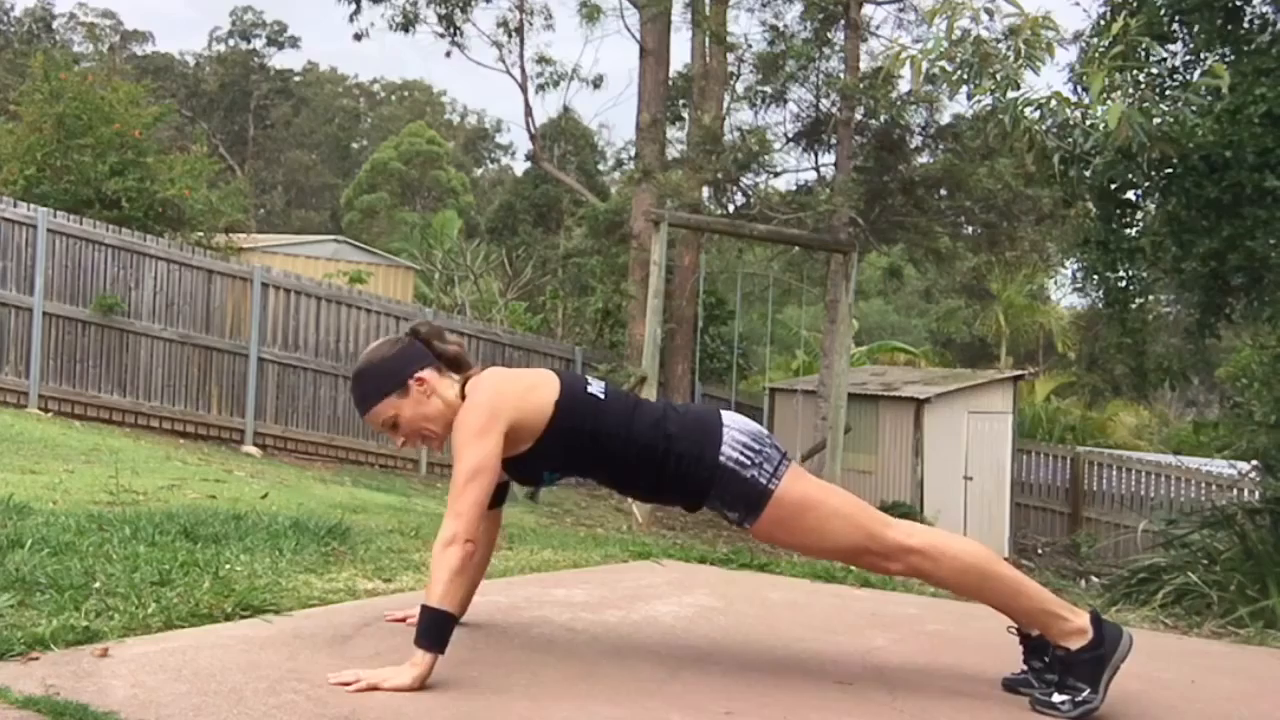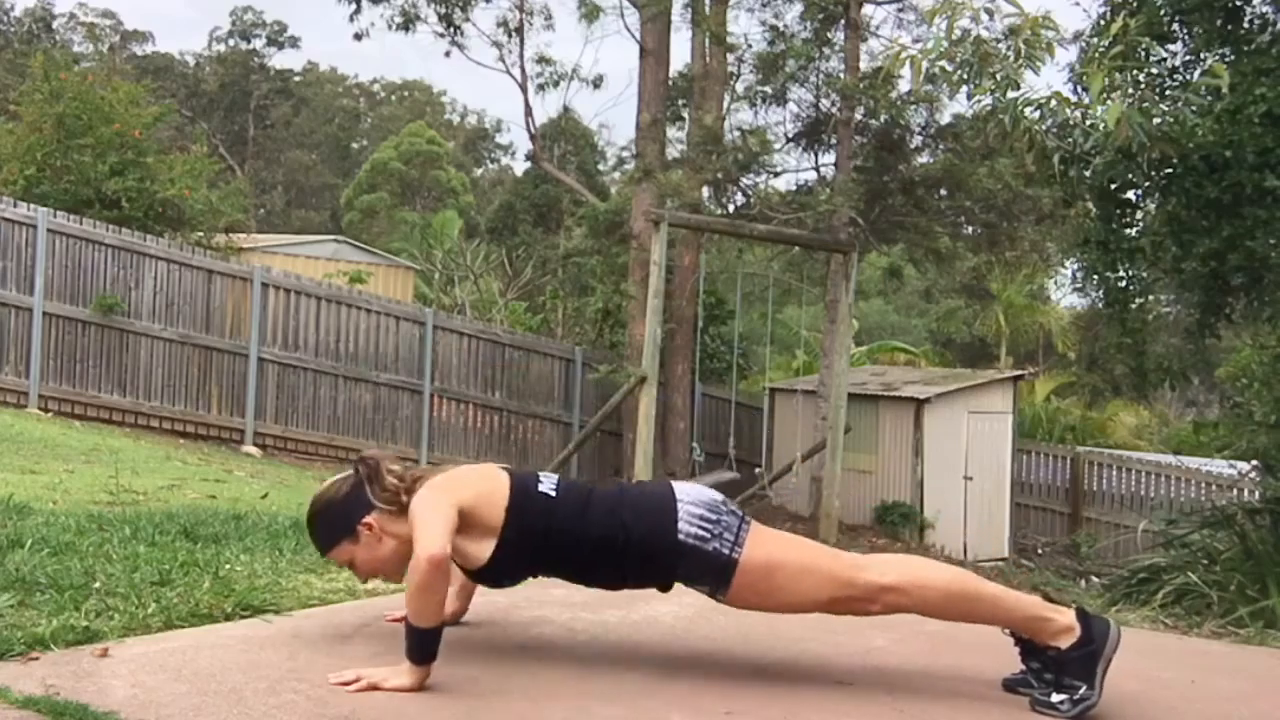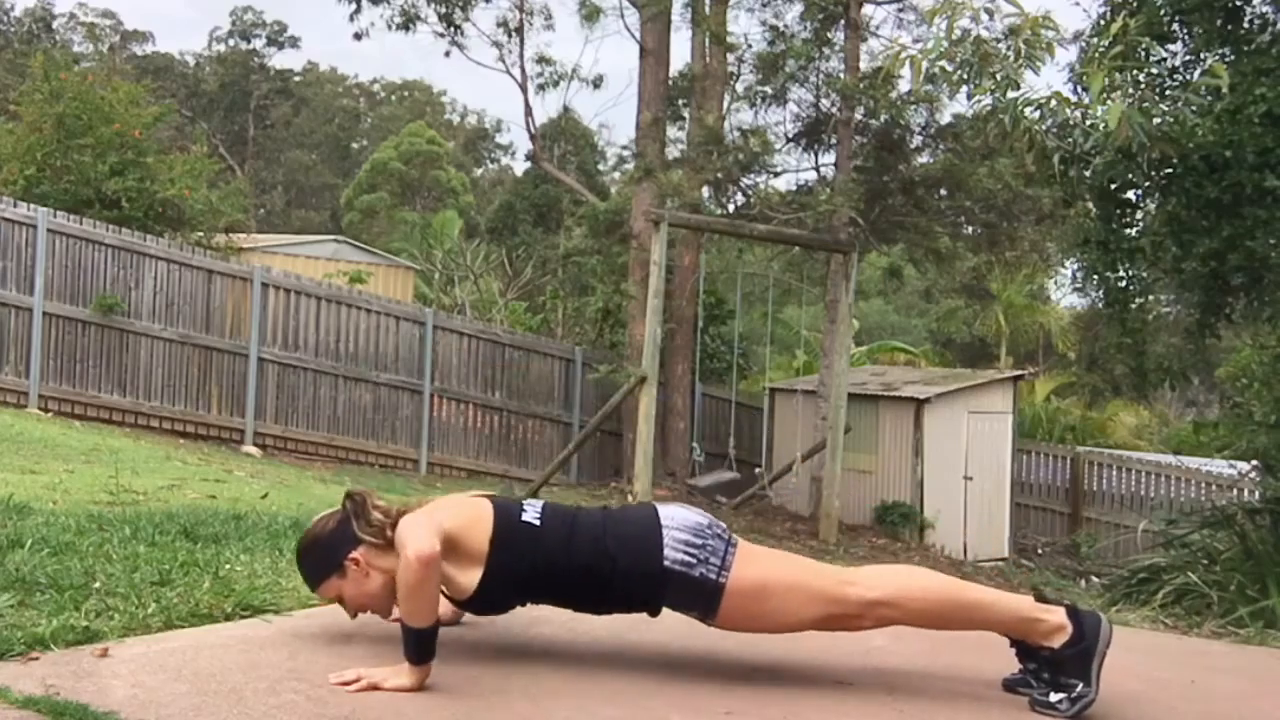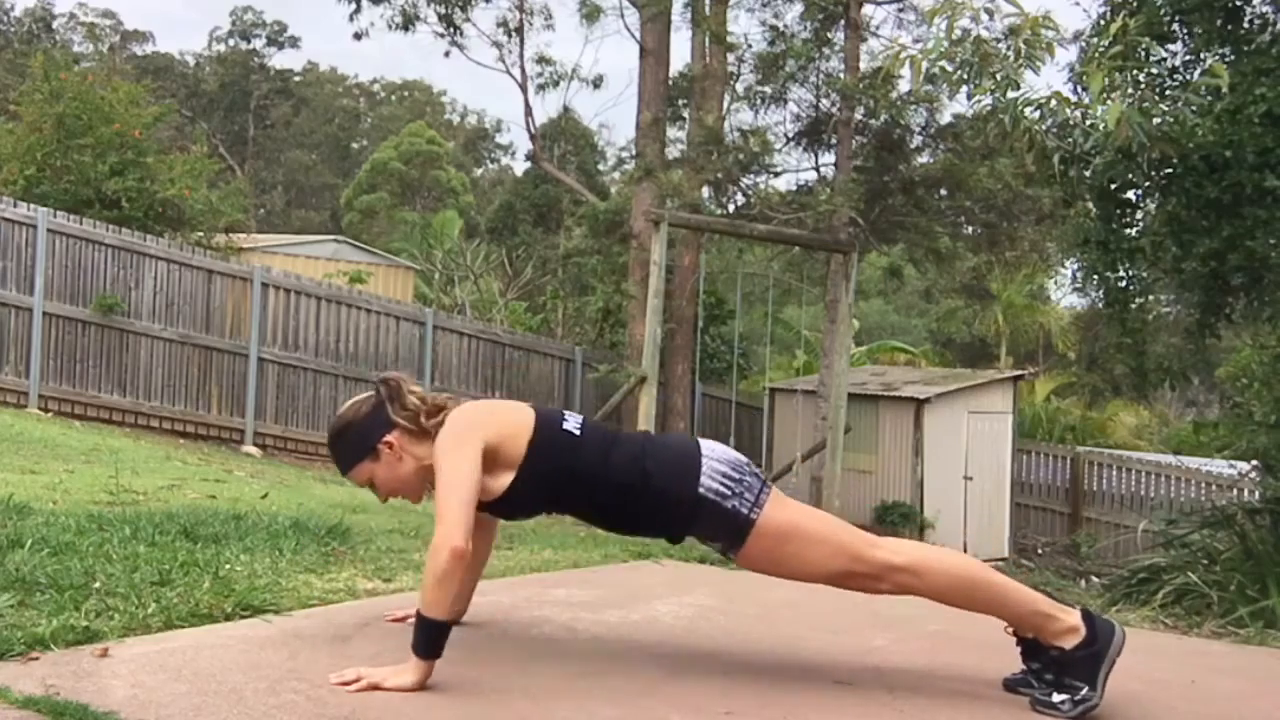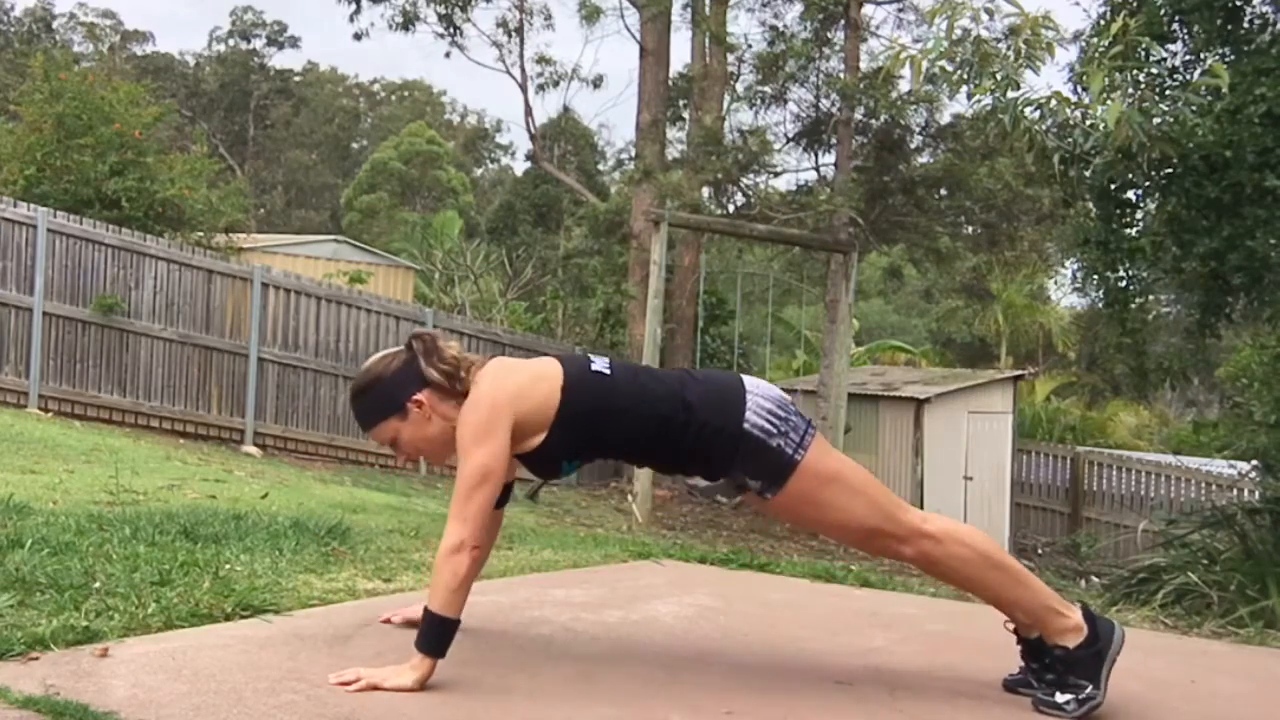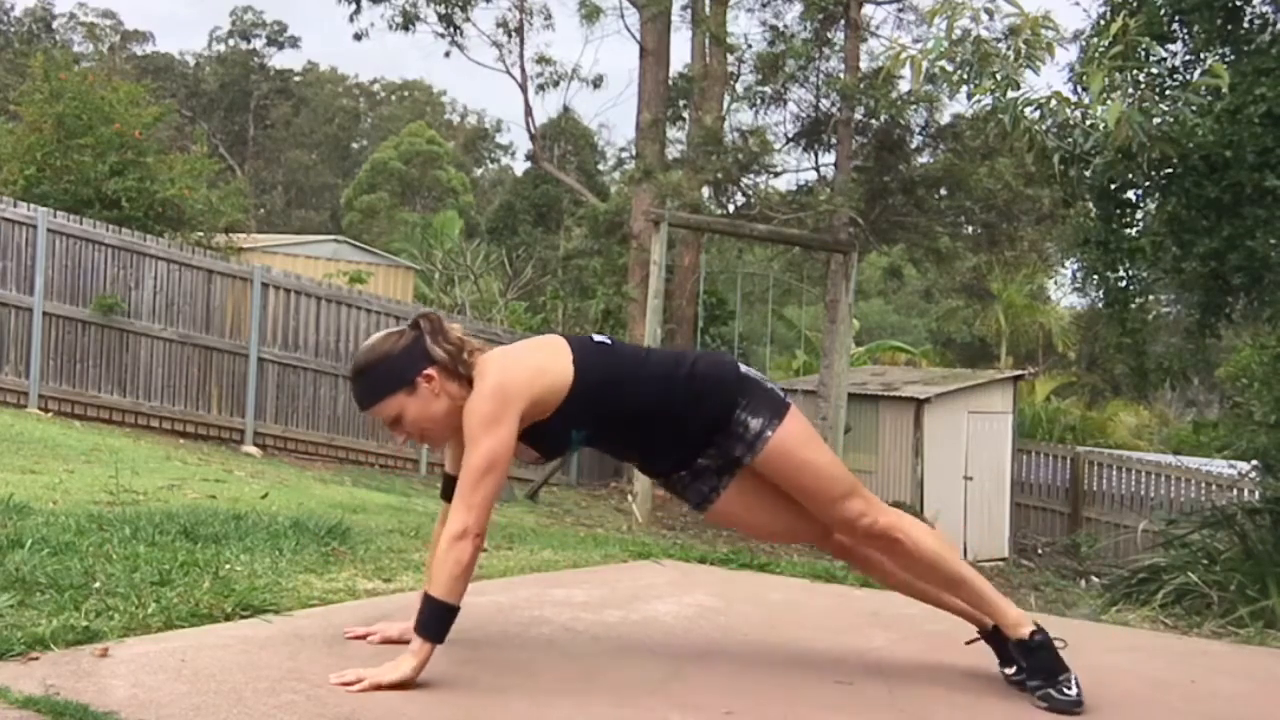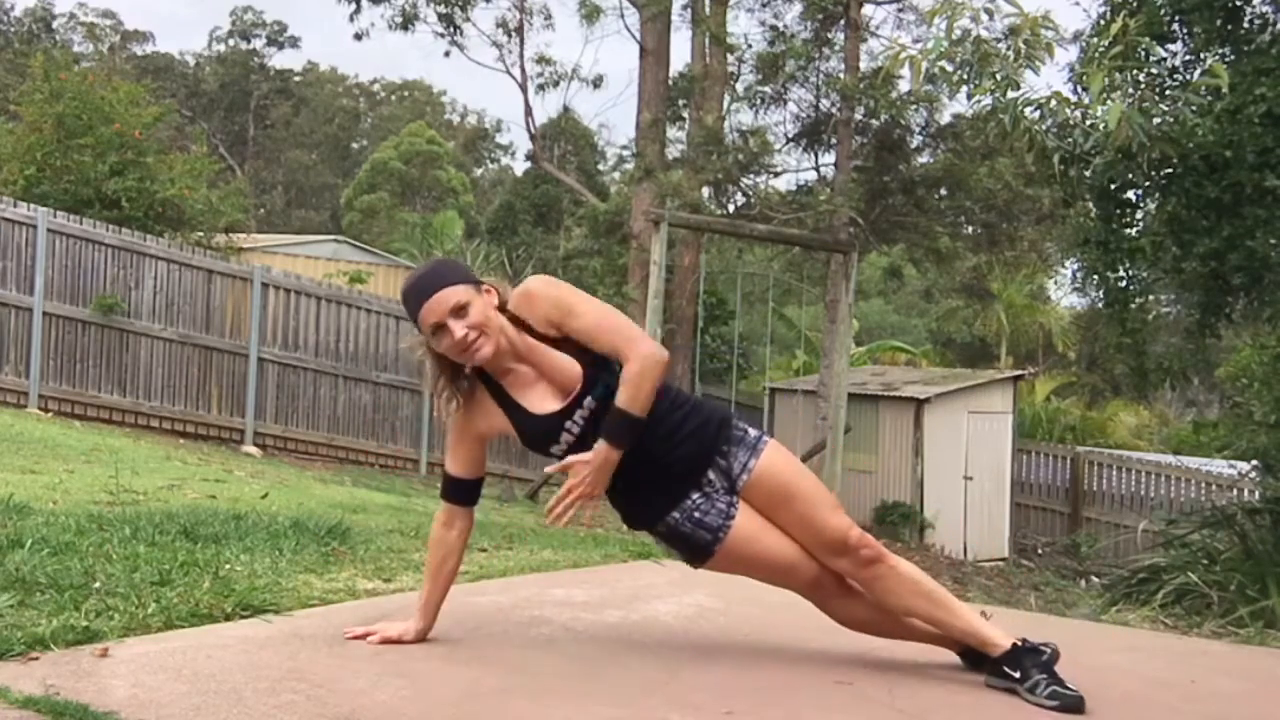
dt=0.4s
person 1, frame 1
left shoulder: (485, 401)
right shoulder: (482, 413)
left elbow: (458, 535)
right elbow: (483, 530)
right wrist: (439, 611)
left hip: (718, 456)
right hip: (704, 460)
left knee: (889, 544)
right knee: (883, 548)
left ankle: (1079, 634)
right ankle: (1048, 636)
person 1, frame 2
left shoulder: (431, 499)
right shoulder: (452, 499)
left elbow: (431, 561)
right wrist: (440, 611)
left hip: (677, 531)
right hip: (666, 521)
left knee: (865, 585)
right knee: (858, 580)
left ankle: (1067, 630)
right ankle: (1044, 631)
person 1, frame 3
left shoulder: (418, 531)
right shoulder: (441, 524)
left elbow: (419, 564)
right wrist: (450, 608)
left hip: (663, 555)
right hip: (652, 542)
left knee: (856, 597)
right knee: (846, 593)
left ankle: (1058, 628)
right ankle: (1036, 617)
person 1, frame 4
left shoulder: (459, 434)
right shoulder: (468, 441)
left elbow: (454, 545)
right elbow: (480, 533)
right wrist: (448, 609)
left hip: (693, 485)
right hip: (678, 483)
left knee: (876, 563)
right knee: (864, 565)
left ankle: (1070, 633)
right ankle: (1045, 634)
person 1, frame 5
left shoulder: (488, 403)
right shoulder: (489, 406)
left elbow: (461, 540)
right elbow: (484, 524)
right wrist: (436, 612)
left hip: (733, 423)
right hip: (713, 427)
left knee: (900, 530)
right knee: (888, 535)
left ankle: (1075, 631)
right ankle: (1046, 634)
person 1, frame 6
left shoulder: (497, 386)
right shoulder: (470, 403)
left elbow: (466, 532)
right elbow: (453, 511)
left wrist: (419, 652)
right wrist: (419, 619)
left hip: (725, 402)
right hip: (684, 455)
left knee: (862, 519)
right knee: (836, 541)
left ankle: (1018, 629)
right ankle: (1004, 635)
person 1, frame 7
left shoulder: (537, 301)
right shoulder: (473, 407)
left elbow: (649, 354)
right elbow: (454, 512)
left wrist: (608, 450)
right wrist: (421, 620)
left hip: (716, 441)
right hip: (669, 501)
left knee: (851, 549)
right knee: (827, 585)
left ankle: (1003, 648)
right ankle: (985, 652)
